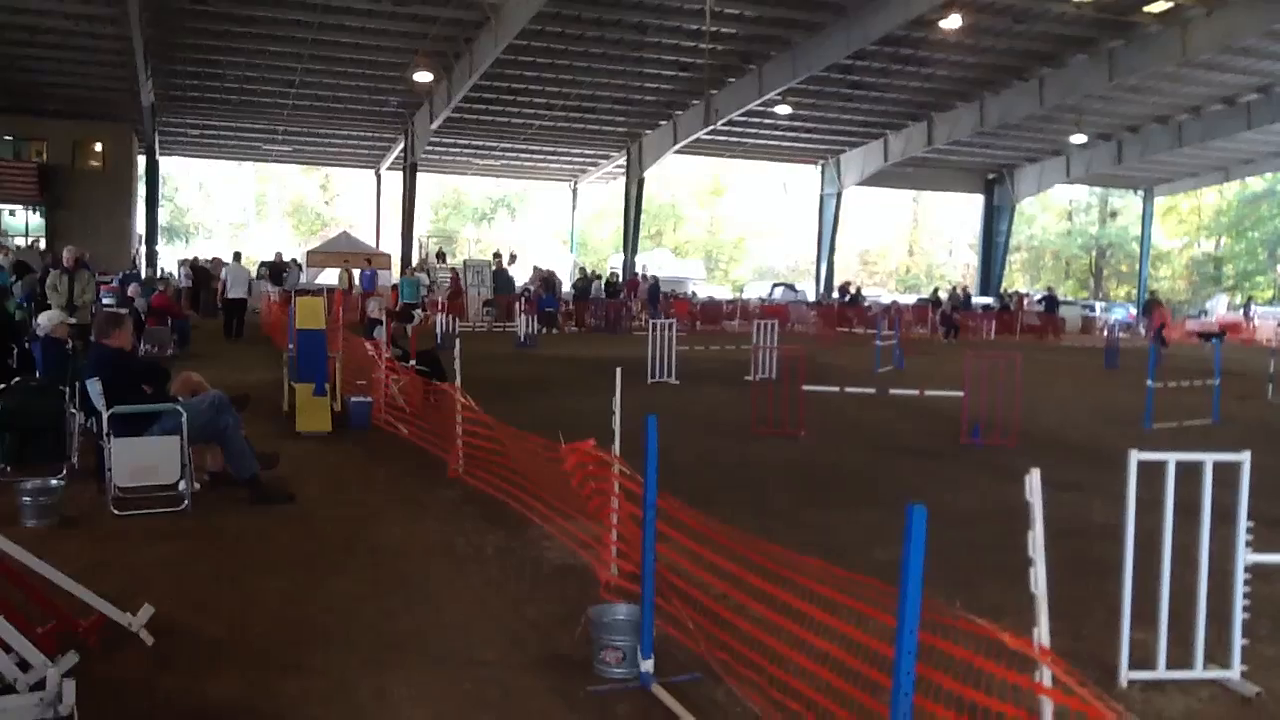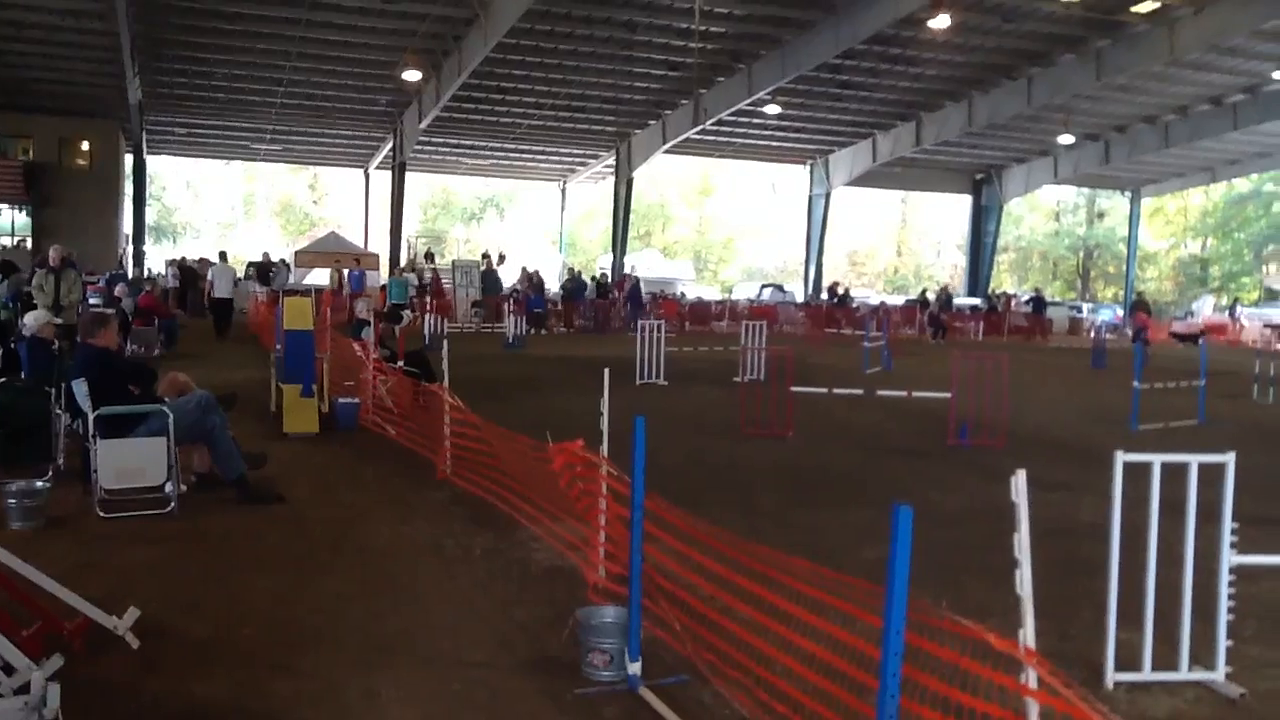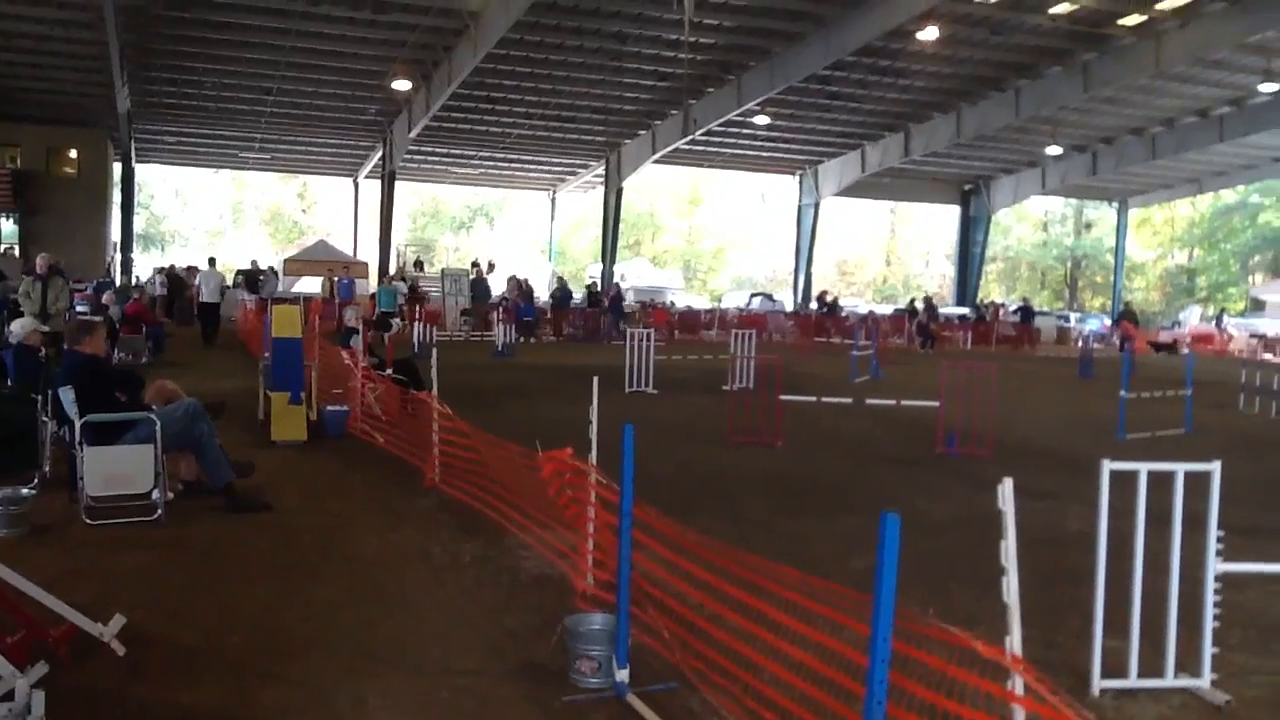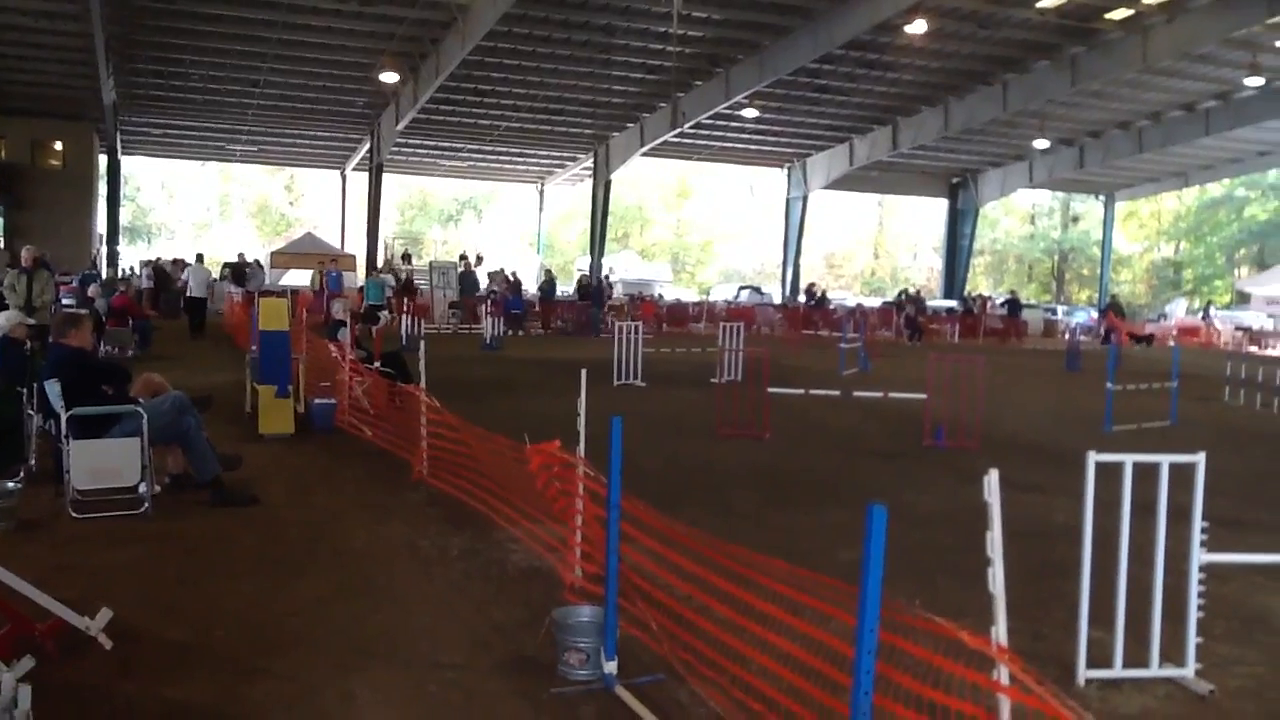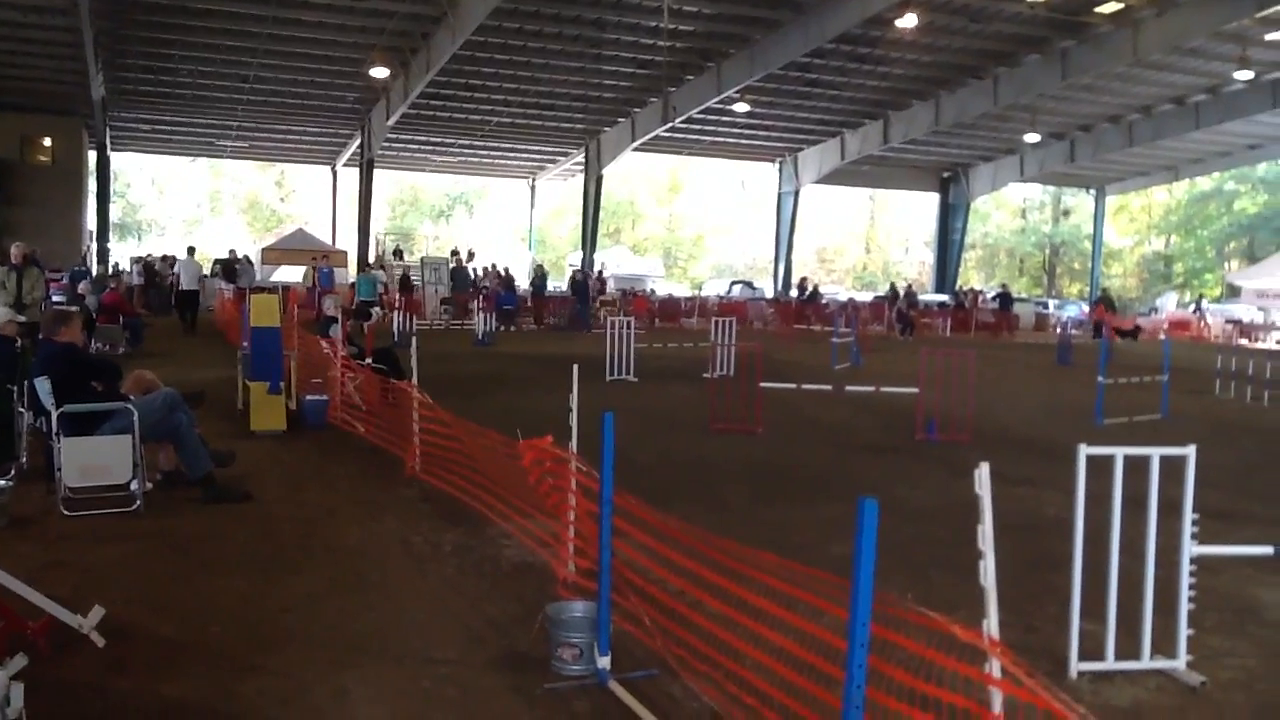
dt=0.2s
person 1, frame 1
left shoulder: (97, 357)
right shoulder: (114, 358)
right elbow: (162, 376)
left hip: (137, 426)
right hip: (148, 427)
left knee: (223, 420)
right knee: (218, 400)
left ankle: (253, 482)
person 1, frame 2
left shoulder: (83, 357)
right shoulder: (100, 357)
right elbow: (148, 376)
left hip: (122, 428)
right hip: (133, 429)
left knee: (210, 422)
right knee: (204, 400)
left ankle: (242, 485)
person 1, frame 3
left shoulder: (71, 365)
right shoulder: (87, 364)
right elbow: (135, 383)
left hip: (110, 435)
right hip: (122, 436)
left knee: (198, 429)
right knee: (192, 407)
left ankle: (229, 492)
right ankle: (224, 466)
person 1, frame 4
left shoulder: (56, 357)
right shoulder: (73, 357)
right elbow: (122, 376)
left hip: (96, 428)
right hip: (108, 430)
left knee: (185, 422)
right knee: (179, 401)
left ankle: (217, 487)
person 1, frame 5
left shoulder: (46, 354)
right shoulder: (64, 352)
right elbow: (113, 373)
left hip: (87, 426)
right hip: (99, 426)
left knee: (176, 420)
right knee: (170, 397)
left ankle: (209, 484)
right ankle: (204, 455)
